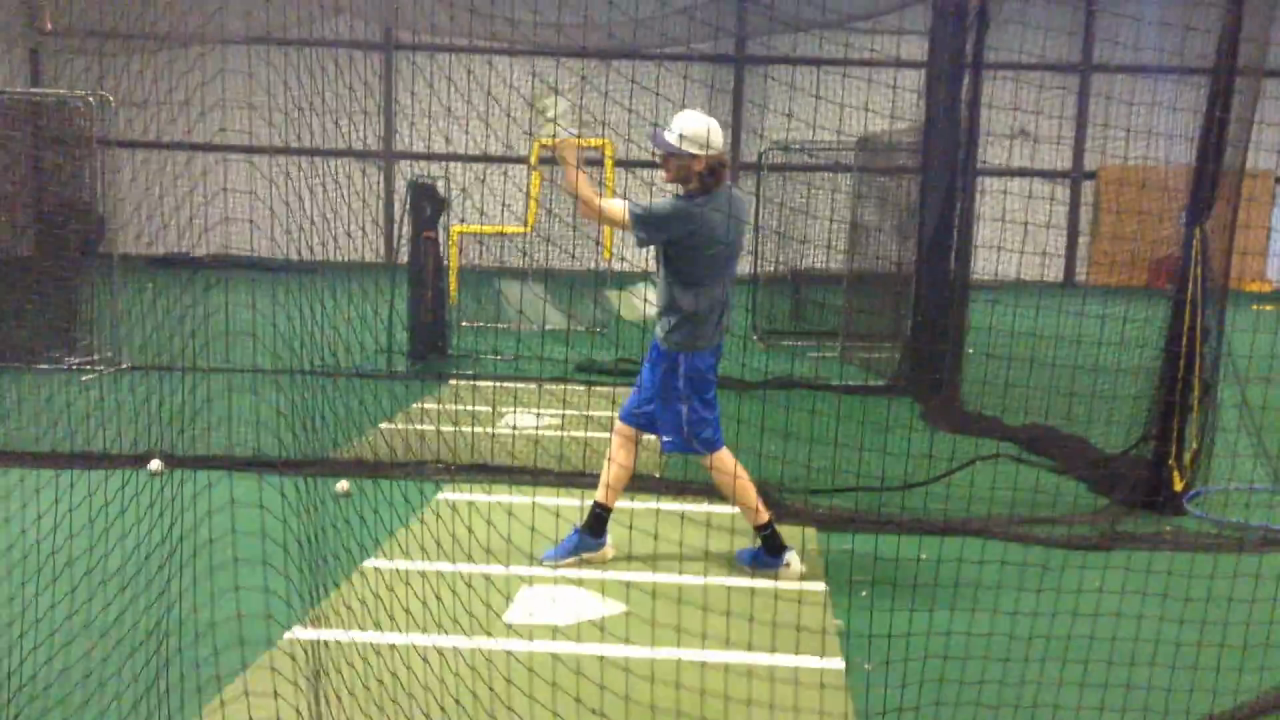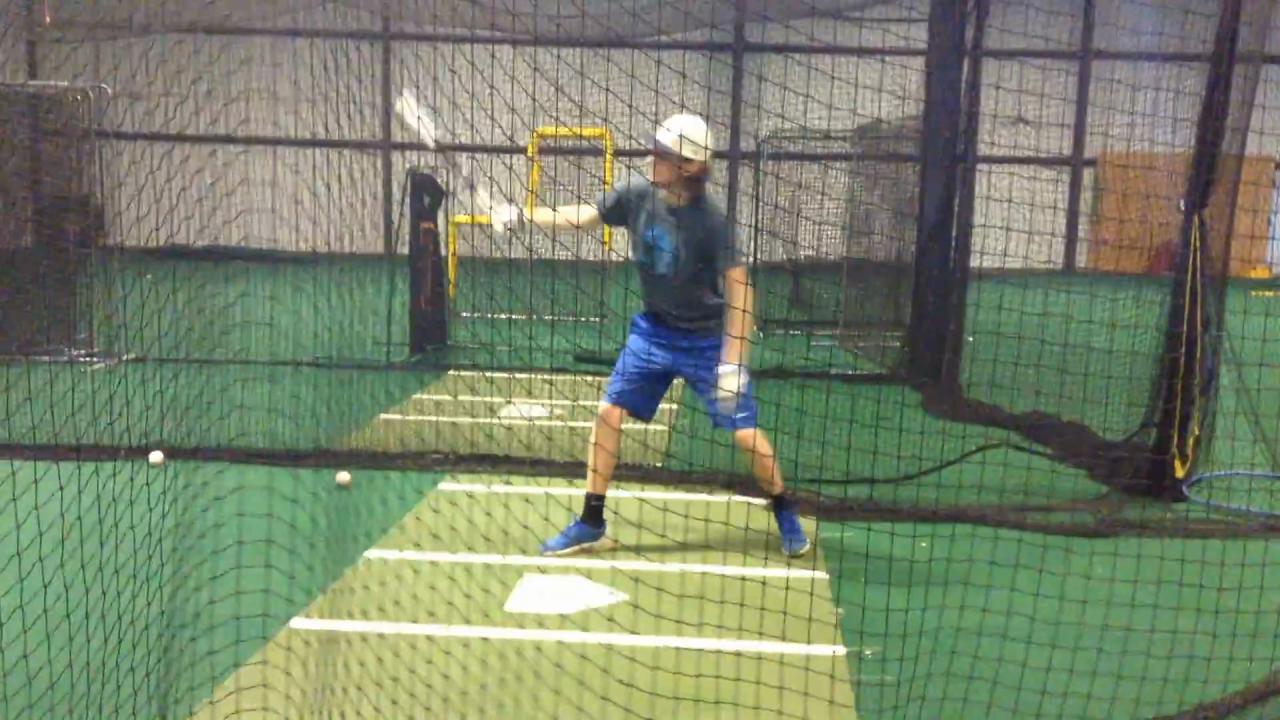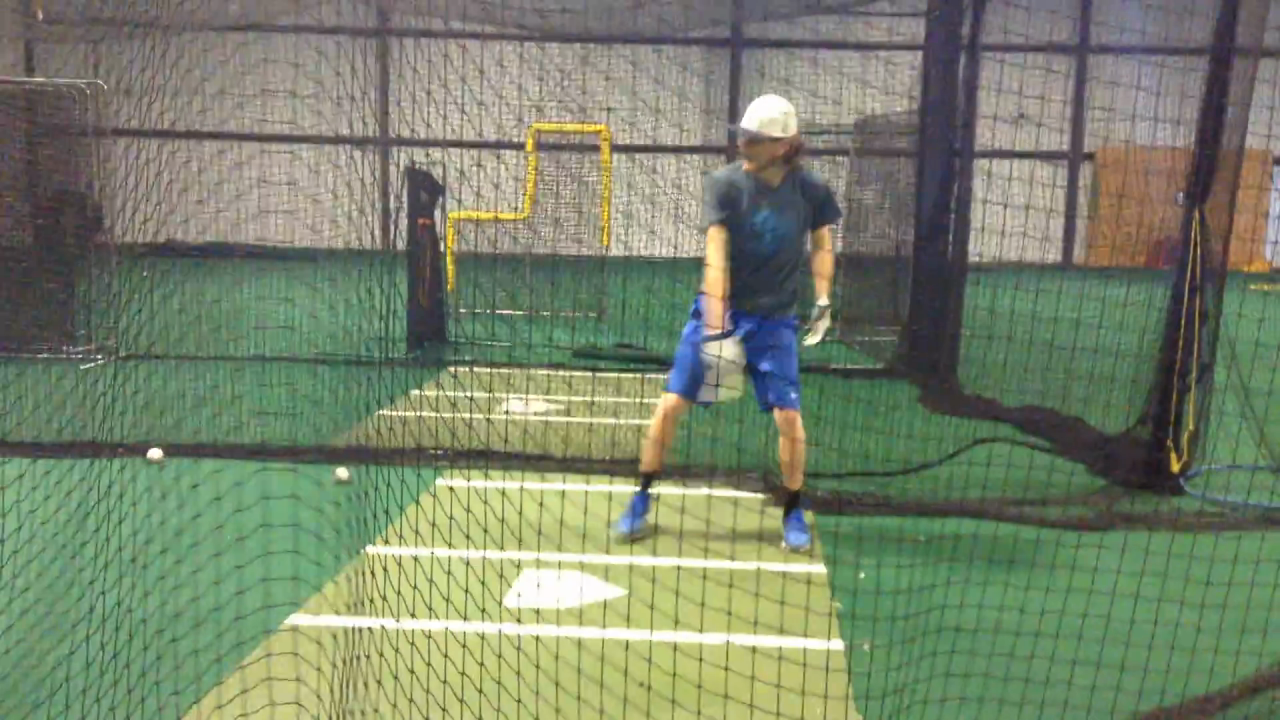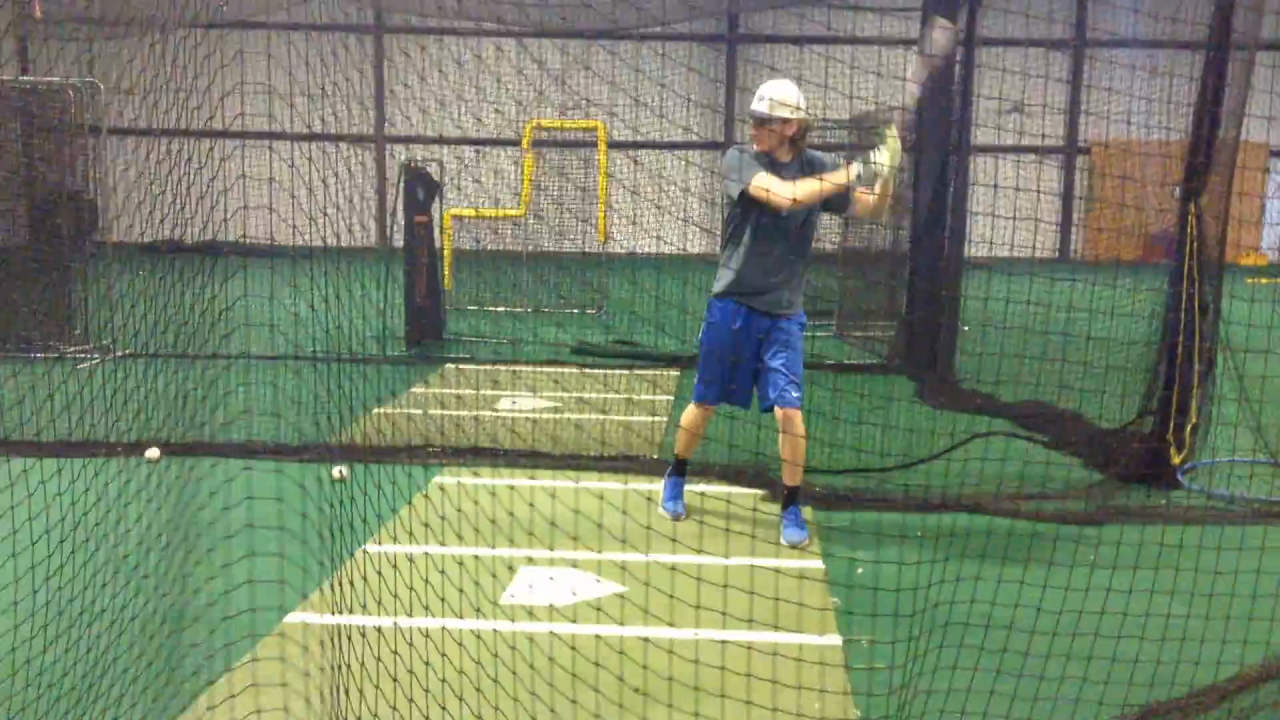
dt=0.4s
person 1, frame 1
left shoulder: (683, 213)
right shoulder: (728, 200)
left elbow: (602, 211)
left wrist: (568, 164)
left hip: (684, 343)
right hip: (676, 337)
left knee: (707, 447)
right knee: (626, 427)
left ankle: (776, 549)
right ankle: (593, 535)
person 1, frame 2
left shoulder: (710, 222)
right shoulder: (639, 195)
left elbow: (739, 292)
right elbow: (584, 216)
left wrist: (733, 363)
right wrist: (522, 215)
left hip: (706, 337)
right hip: (654, 329)
left knee: (745, 433)
right knee: (609, 413)
left ankle: (784, 512)
right ankle: (593, 522)
person 1, frame 3
left shoulder: (812, 190)
right shoulder: (724, 184)
left elbow: (821, 245)
right elbow: (716, 260)
left wrist: (822, 301)
right wrist: (717, 329)
left hip: (775, 318)
right hip: (721, 310)
left knee: (787, 415)
right knee: (672, 402)
left ankle: (793, 511)
right ankle: (644, 496)
person 1, frame 4
left shoulder: (817, 166)
right shoulder: (739, 159)
left elbow: (868, 208)
right elbow: (784, 196)
left wrist: (883, 171)
right wrist: (851, 172)
left hip: (783, 313)
right hip: (732, 306)
left knee: (788, 412)
right knee: (704, 404)
left ankle: (791, 507)
right ankle: (676, 475)
